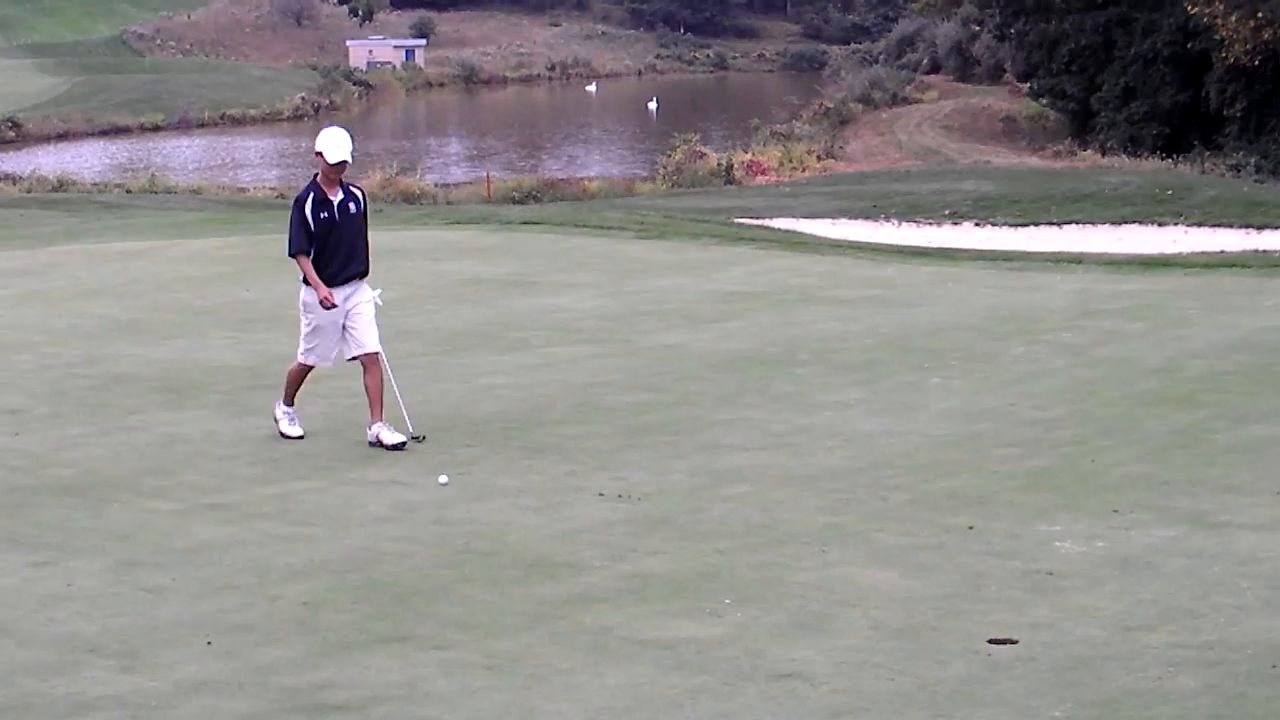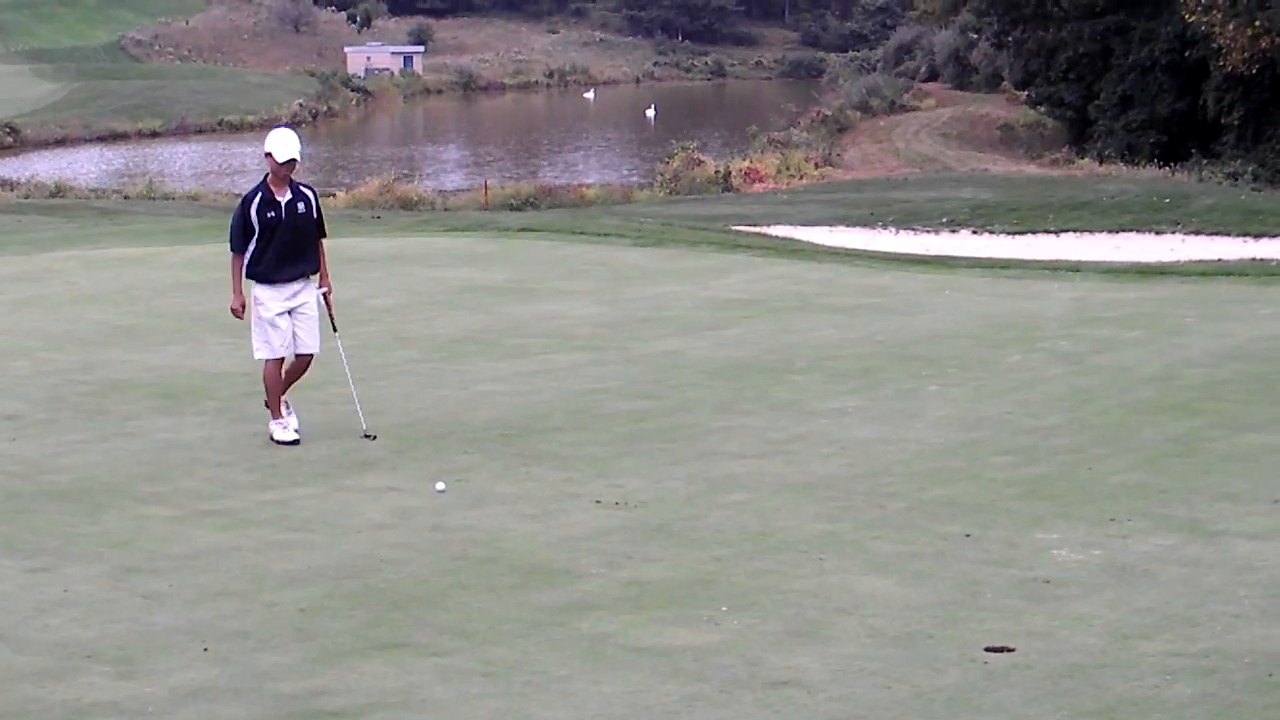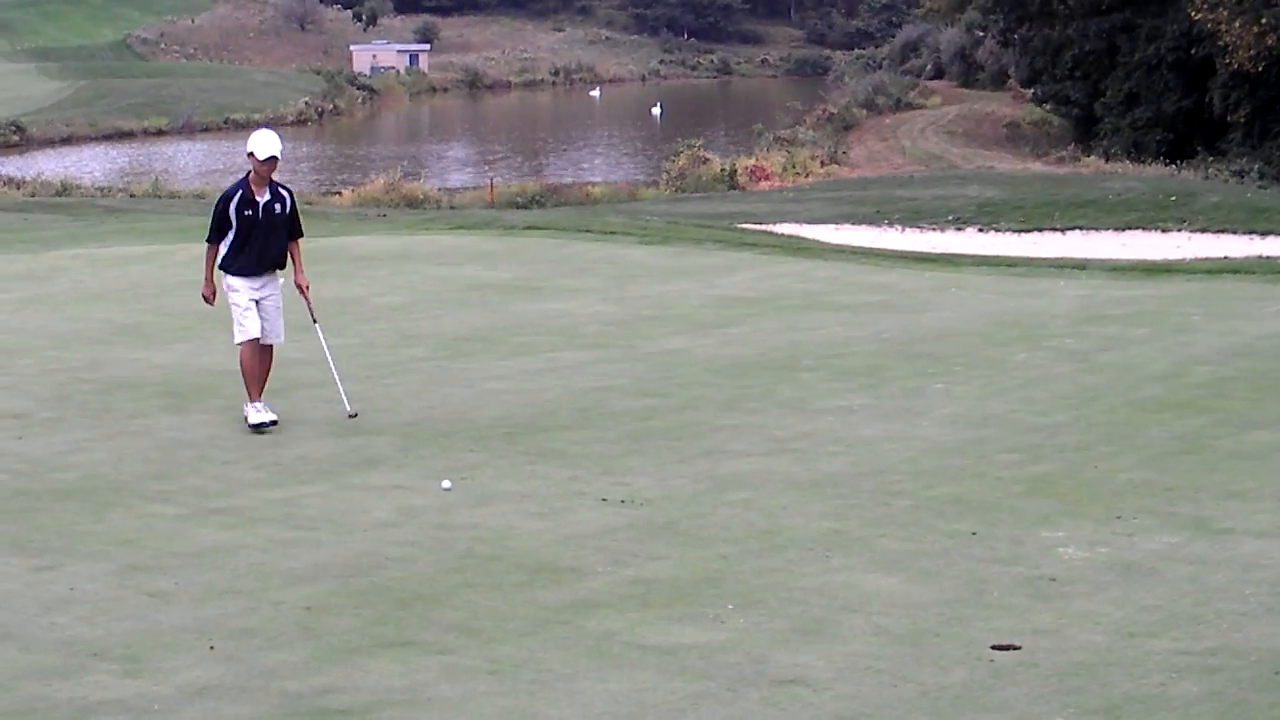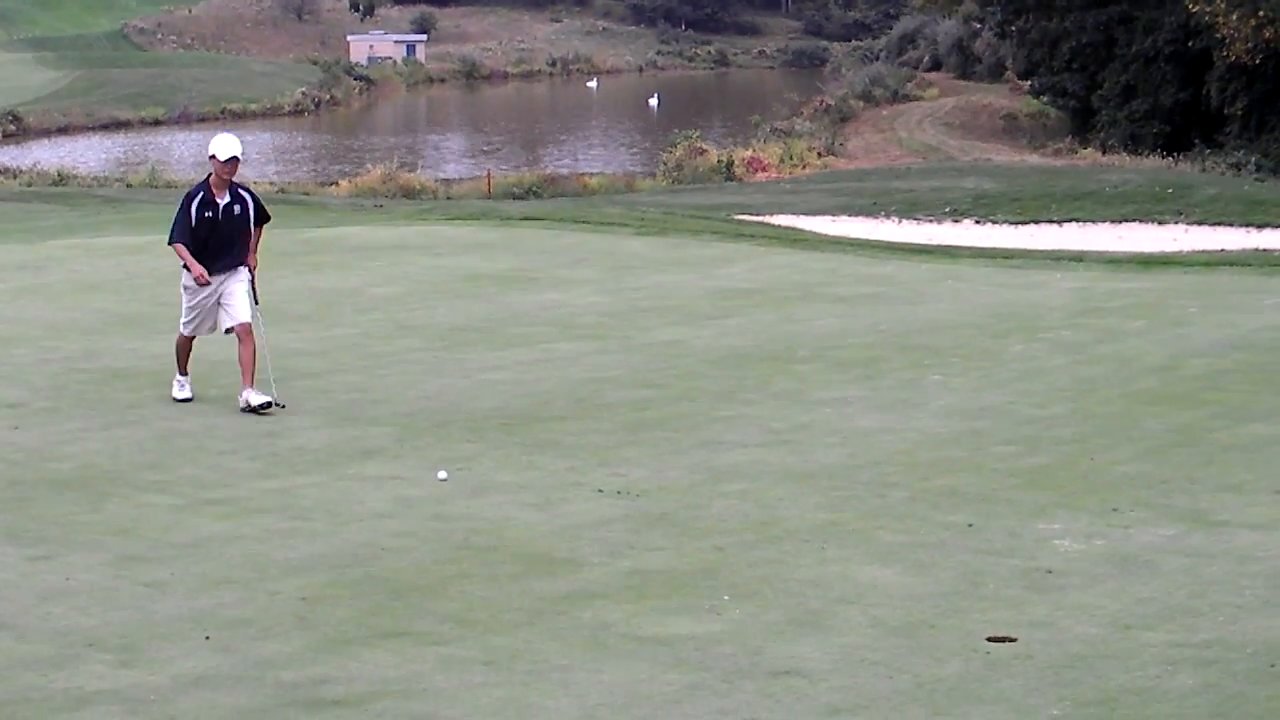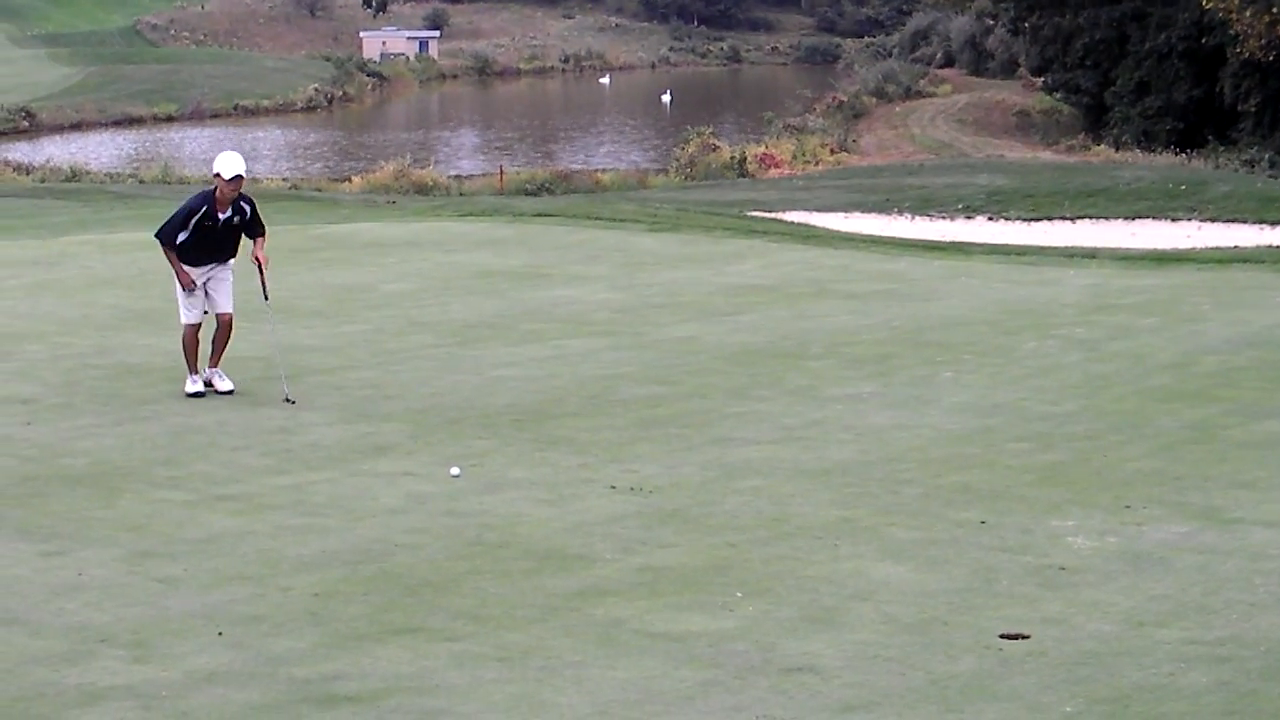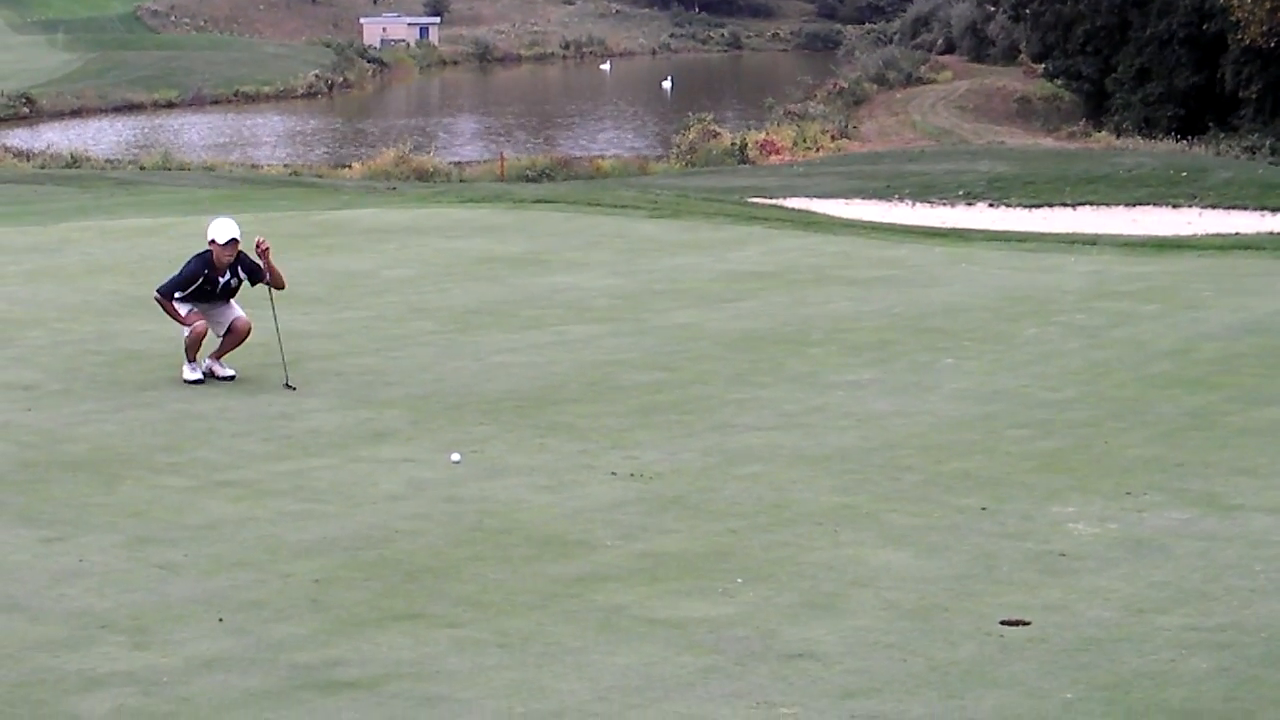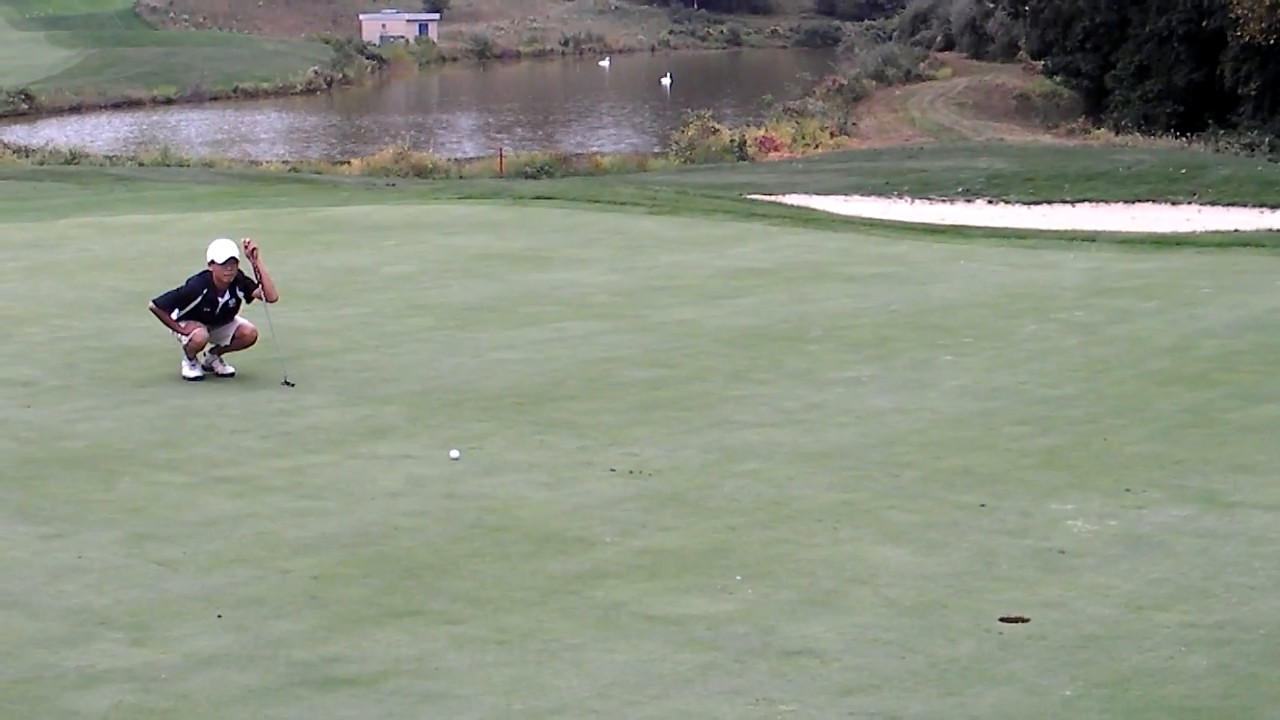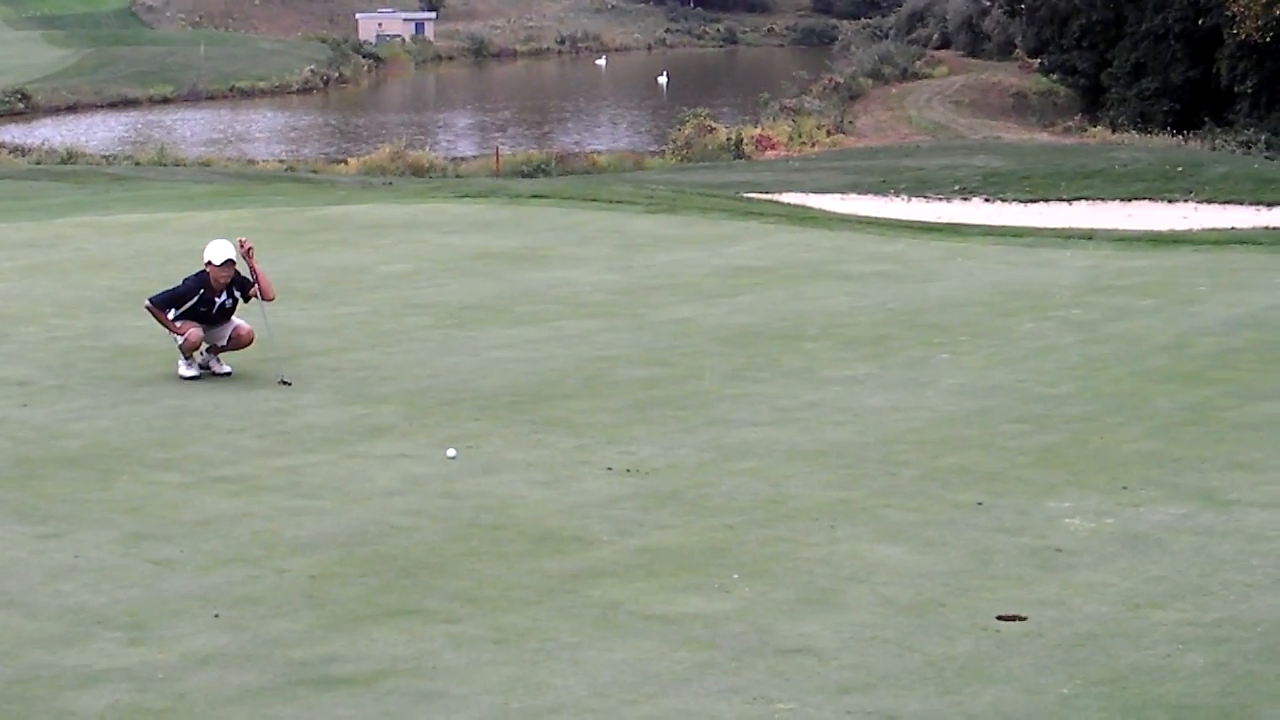
dt=0.4s
person 1, frame 1
left shoulder: (357, 196)
right shoulder: (305, 201)
right elbow: (300, 253)
left wrist: (364, 281)
right wrist: (319, 287)
left hip: (357, 289)
right hip: (323, 294)
left knee: (371, 356)
right knee: (309, 359)
left ankle: (377, 426)
right ankle: (285, 407)
person 1, frame 2
left shoulder: (307, 196)
right shoulder: (252, 201)
left elbow: (317, 239)
right elbow: (238, 251)
left wrist: (324, 277)
right wrist: (237, 292)
left hip: (304, 286)
right hip: (267, 290)
left knee: (306, 353)
right knee: (274, 357)
left ankle: (279, 399)
right ankle: (278, 420)
person 1, frame 3
left shoulder: (284, 196)
right shoulder: (232, 197)
left elbow: (292, 237)
right elbow: (214, 241)
left wrist: (299, 272)
right wrist: (208, 280)
left hip: (270, 279)
right hip: (239, 279)
left knee: (267, 343)
right knee: (250, 338)
left ankle: (253, 403)
right ankle: (255, 405)
person 1, frame 4
left shoulder: (245, 196)
right shoulder: (194, 198)
left elbow: (260, 221)
right elbow: (177, 241)
left wrist: (252, 253)
right wrist: (193, 265)
left hip: (235, 274)
right hip: (202, 277)
left knee: (244, 328)
right knee: (189, 332)
left ankle: (248, 392)
right ankle: (181, 378)
person 1, frame 5
left shoulder: (245, 206)
right shoulder: (196, 206)
left elbow: (258, 232)
right elbow: (165, 239)
left wrist: (258, 250)
right wrist: (180, 272)
left hip: (221, 265)
right hip: (190, 267)
left knee: (226, 319)
right knee: (192, 322)
left ankle: (213, 371)
right ankle: (193, 376)
person 1, frame 6
left shoulder: (242, 263)
right shoulder: (197, 268)
left elbow: (279, 285)
right elbow: (160, 295)
left wrist: (267, 260)
right wrist: (183, 319)
left hip: (219, 302)
right hip: (188, 302)
left knee: (243, 326)
right knee: (200, 327)
left ankle: (213, 361)
right ankle: (190, 364)
person 1, frame 7
left shoulder: (239, 282)
right shoulder: (197, 287)
left elbow: (271, 297)
right elbow: (154, 306)
left wrist: (256, 262)
right wrist: (180, 329)
left hip: (221, 324)
right hip: (190, 323)
left knee: (249, 333)
right knee: (200, 337)
left ankle: (213, 356)
right ankle: (190, 360)
person 1, frame 8
left shoulder: (236, 282)
right shoulder: (194, 287)
left elbow: (269, 296)
right elbow: (150, 304)
left wrist: (252, 262)
right wrist: (175, 329)
left hip: (217, 324)
right hip: (186, 323)
left knee: (246, 335)
right knee: (194, 336)
left ankle: (210, 356)
right ankle: (186, 359)
